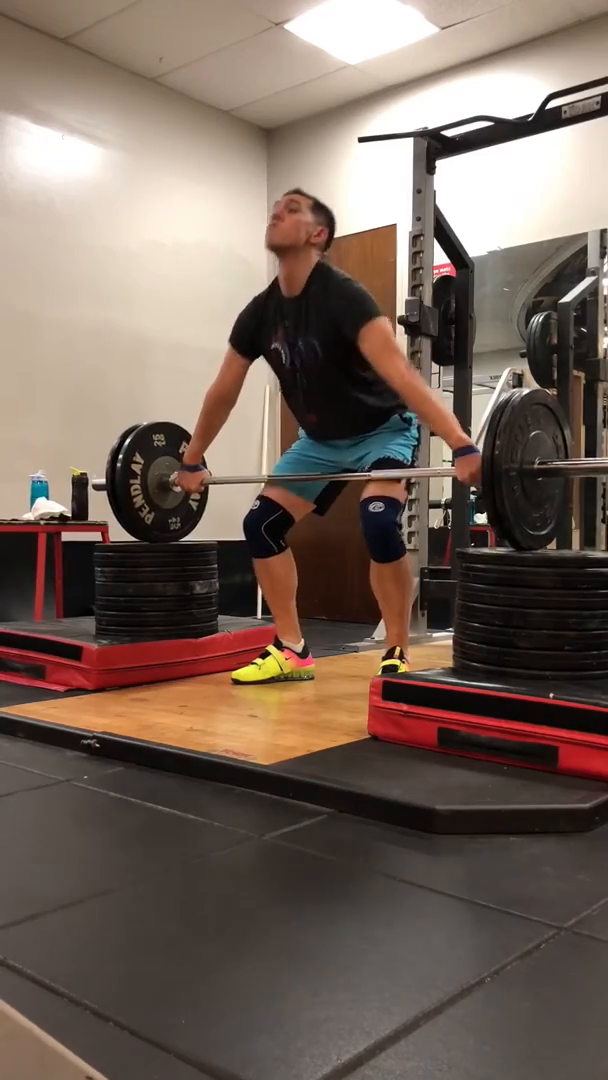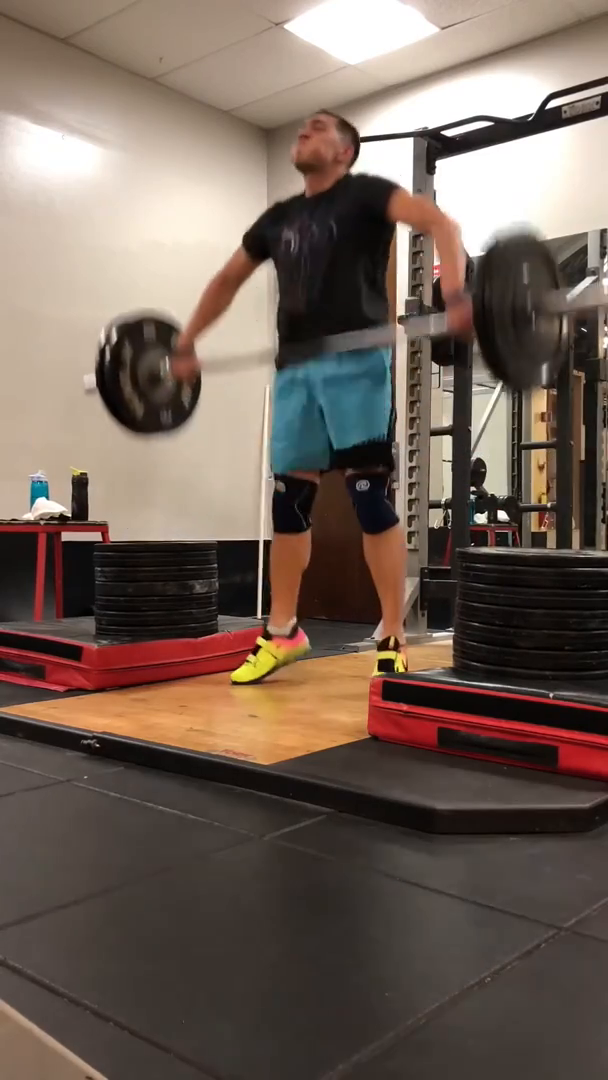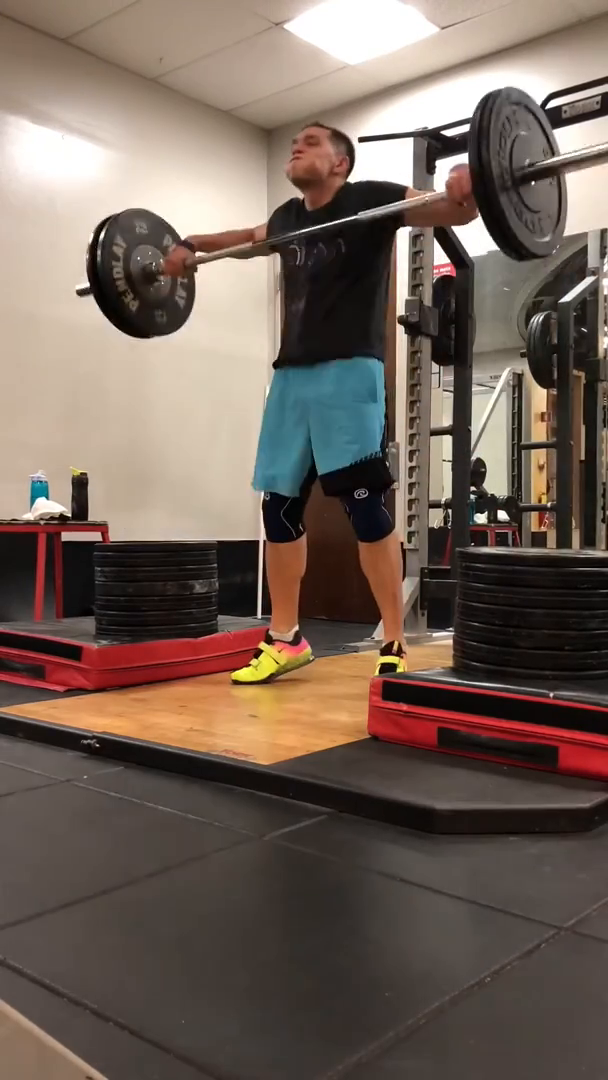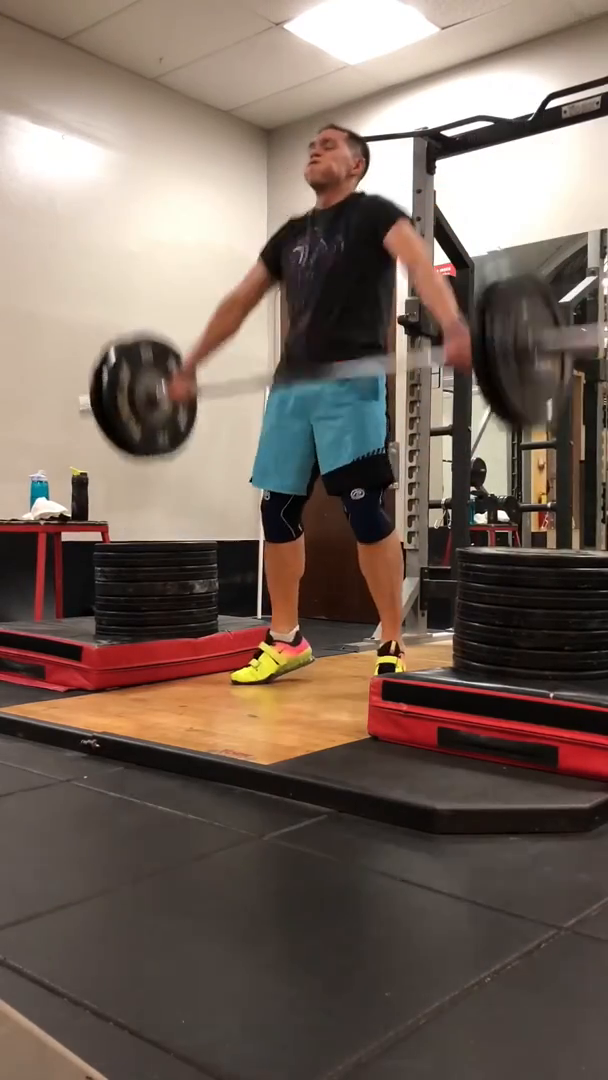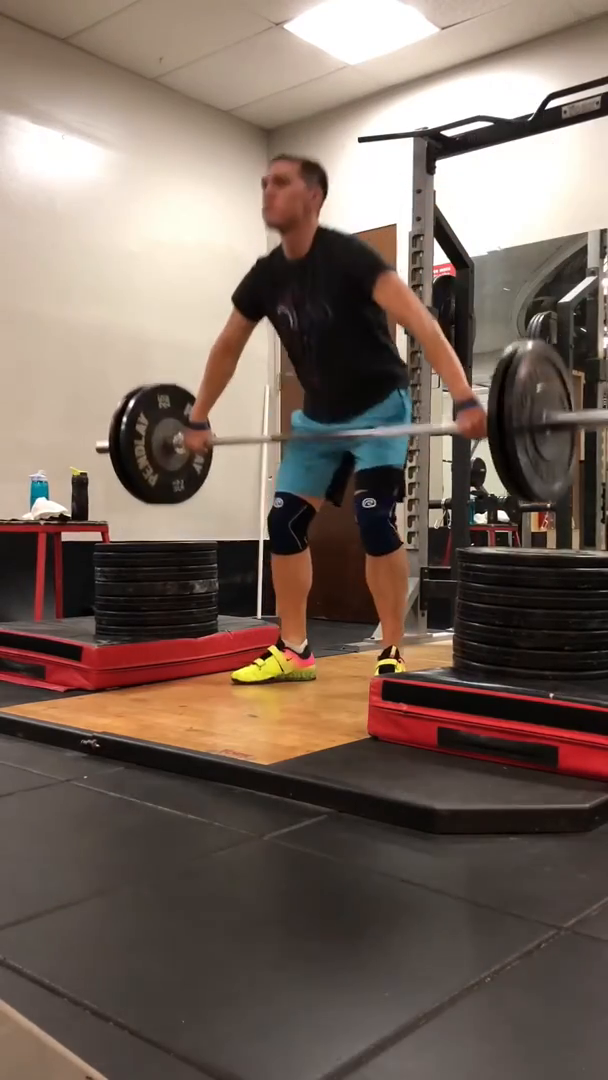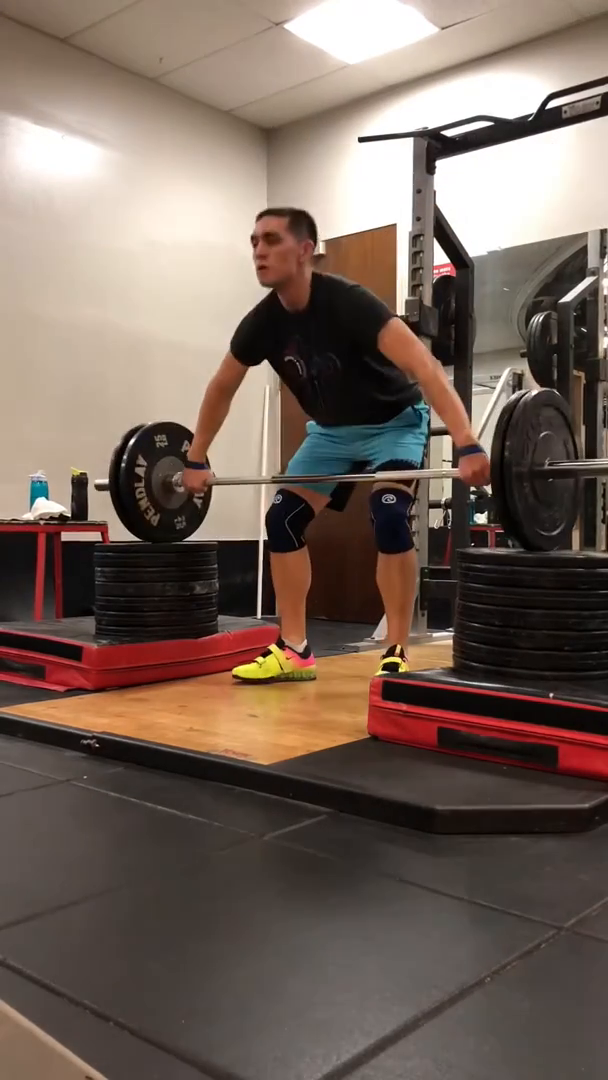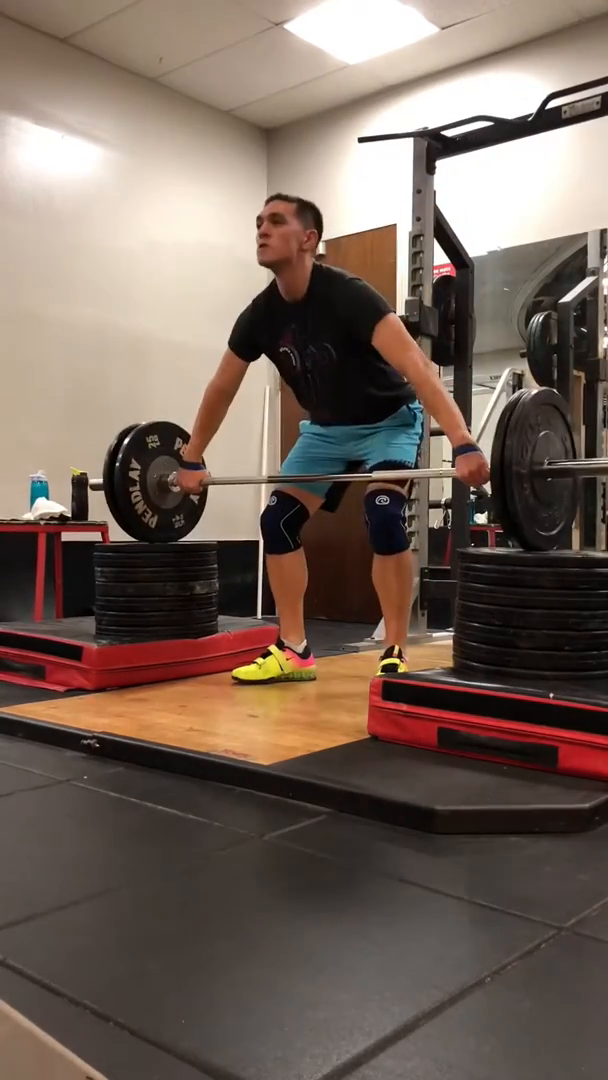
dt=0.3s
person 1, frame 1
left shoulder: (342, 297)
right shoulder: (261, 312)
left elbow: (399, 374)
right elbow: (223, 391)
left wrist: (462, 450)
right wrist: (192, 461)
left hip: (382, 429)
right hip: (321, 438)
left knee: (379, 522)
right knee: (262, 522)
left ankle: (397, 658)
right ankle: (291, 651)
person 1, frame 2
left shoulder: (362, 193)
right shoulder: (279, 217)
left elbow: (440, 224)
right elbow: (227, 279)
left wrist: (454, 292)
right wrist: (186, 345)
left hip: (356, 363)
right hip: (298, 368)
left knee: (367, 492)
right knee: (290, 500)
left ankle: (392, 646)
right ankle: (281, 633)
person 1, frame 3
left shoulder: (368, 200)
right shoulder: (289, 216)
left elbow: (455, 205)
right elbow: (253, 235)
left wrist: (464, 186)
right wrist: (191, 246)
left hip: (349, 370)
right hip: (291, 374)
left knee: (364, 504)
right knee: (278, 507)
left ankle: (395, 647)
right ankle: (285, 639)
person 1, frame 4
left shoulder: (372, 213)
right shoulder: (294, 232)
left elbow: (420, 262)
right elbow: (241, 301)
left wrist: (453, 329)
right wrist: (190, 365)
left hip: (350, 382)
right hip: (291, 384)
left knee: (362, 505)
right knee: (277, 507)
left ankle: (393, 649)
right ankle: (286, 639)
person 1, frame 5
left shoulder: (348, 256)
right shoulder: (263, 277)
left elbow: (418, 320)
right elbow: (226, 348)
left wrist: (463, 399)
right wrist: (198, 418)
left hip: (377, 408)
right hip: (318, 416)
left knee: (373, 515)
right knee: (285, 518)
left ankle: (392, 654)
right ankle: (293, 649)
person 1, frame 6
left shoulder: (348, 303)
right shoulder: (261, 323)
left elbow: (425, 368)
right elbow: (221, 390)
left wrist: (467, 445)
right wrist: (196, 460)
left hip: (393, 422)
right hip: (331, 429)
left knee: (389, 515)
right knee: (282, 518)
left ankle: (397, 656)
right ankle: (294, 651)
person 1, frame 7
left shoulder: (347, 295)
right shoulder: (260, 316)
left elbow: (416, 367)
right elbow: (221, 389)
left wrist: (464, 446)
right wrist: (191, 460)
left hip: (387, 421)
right hip: (325, 427)
left knee: (383, 517)
right knee: (278, 518)
left ankle: (395, 656)
right ankle: (293, 651)
